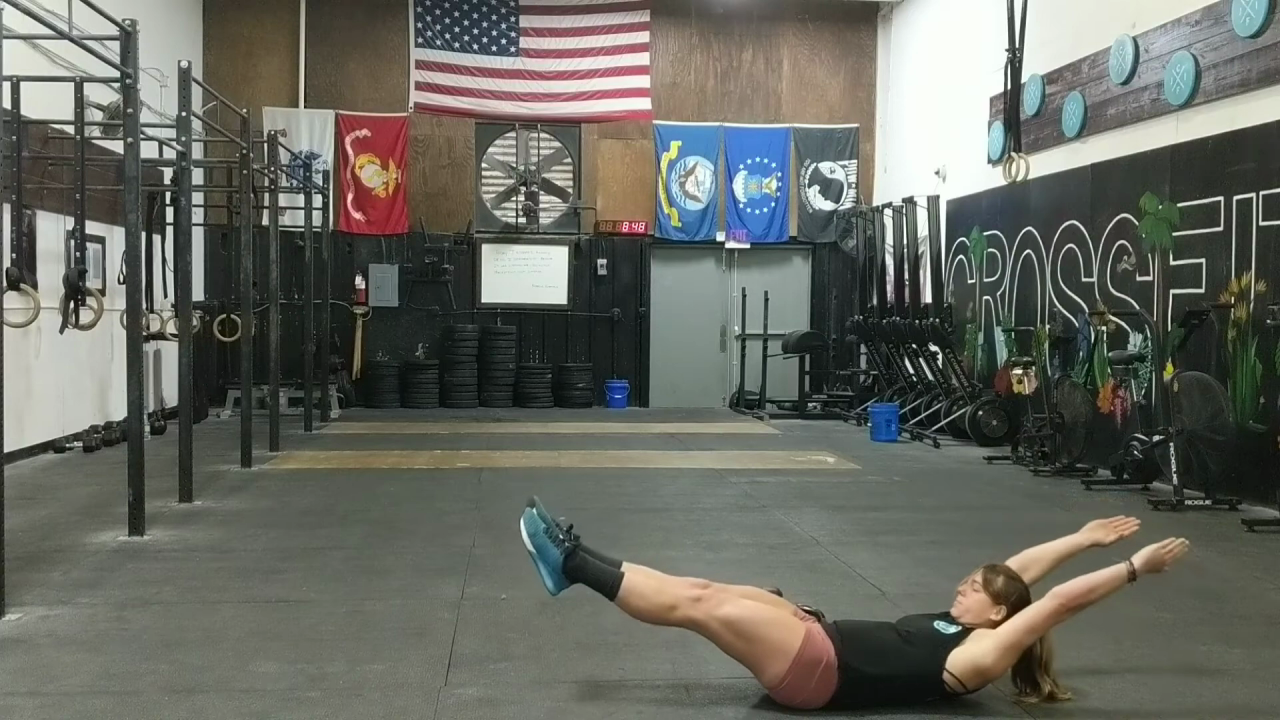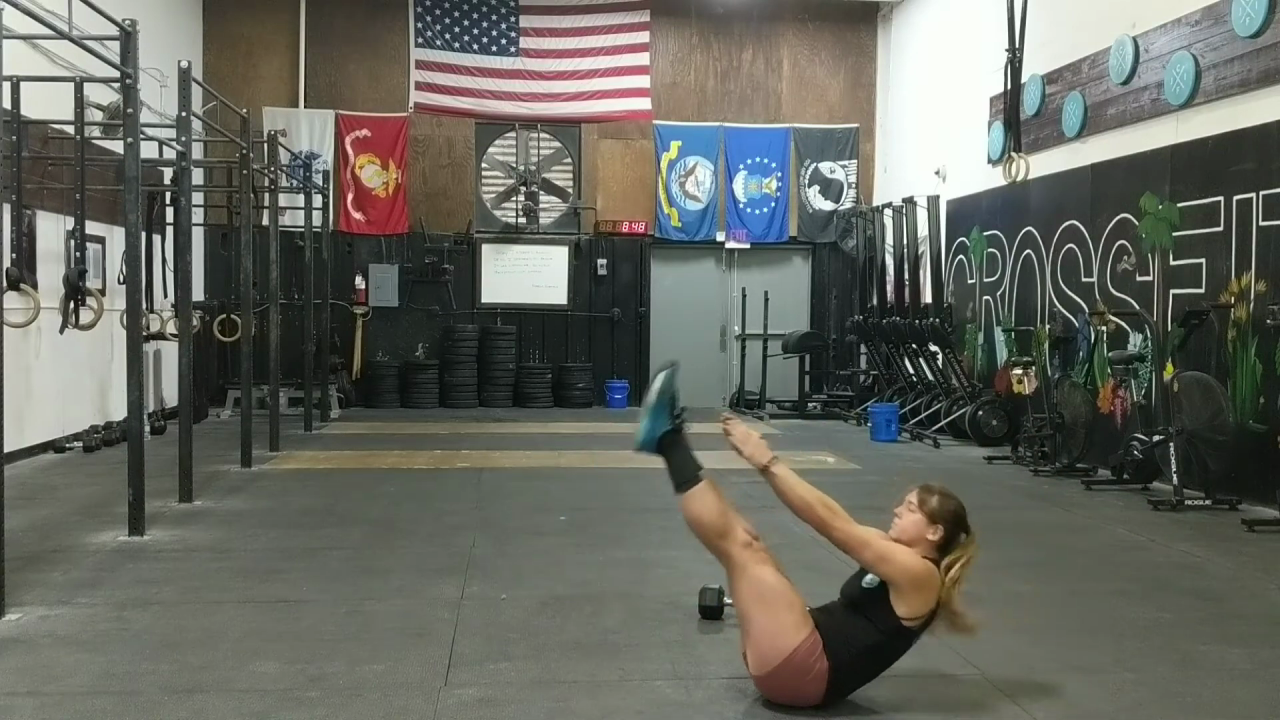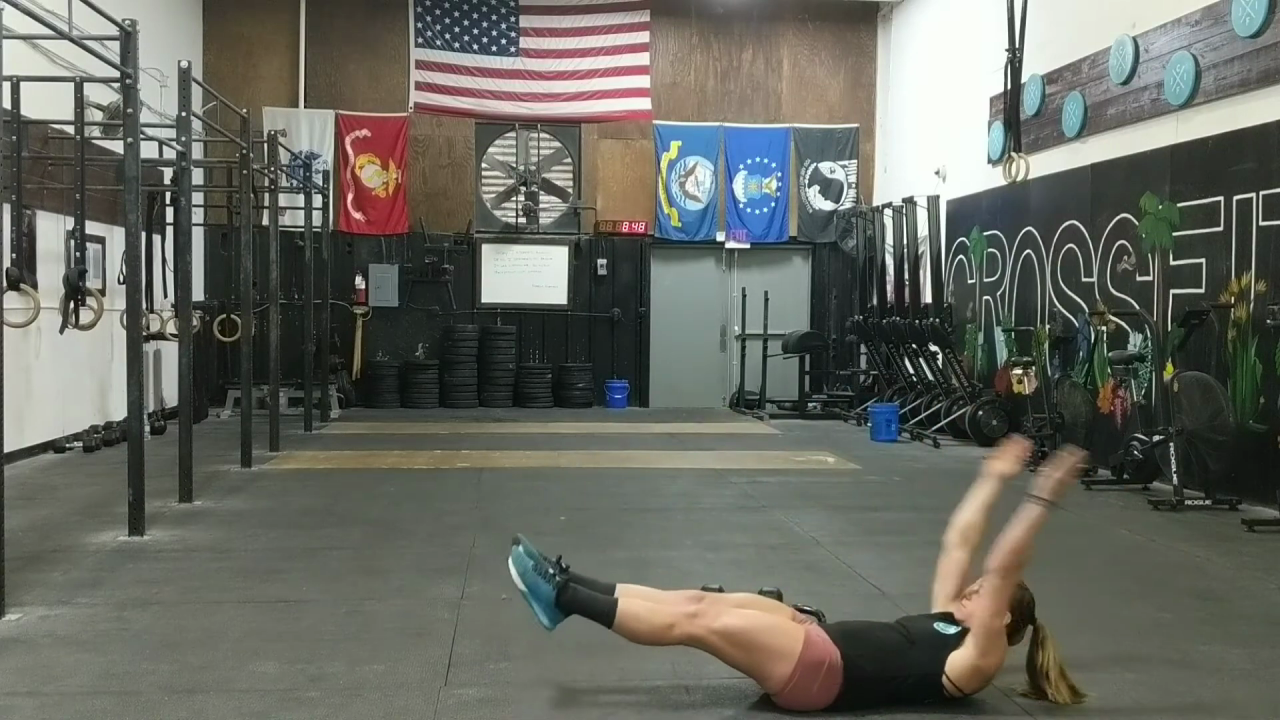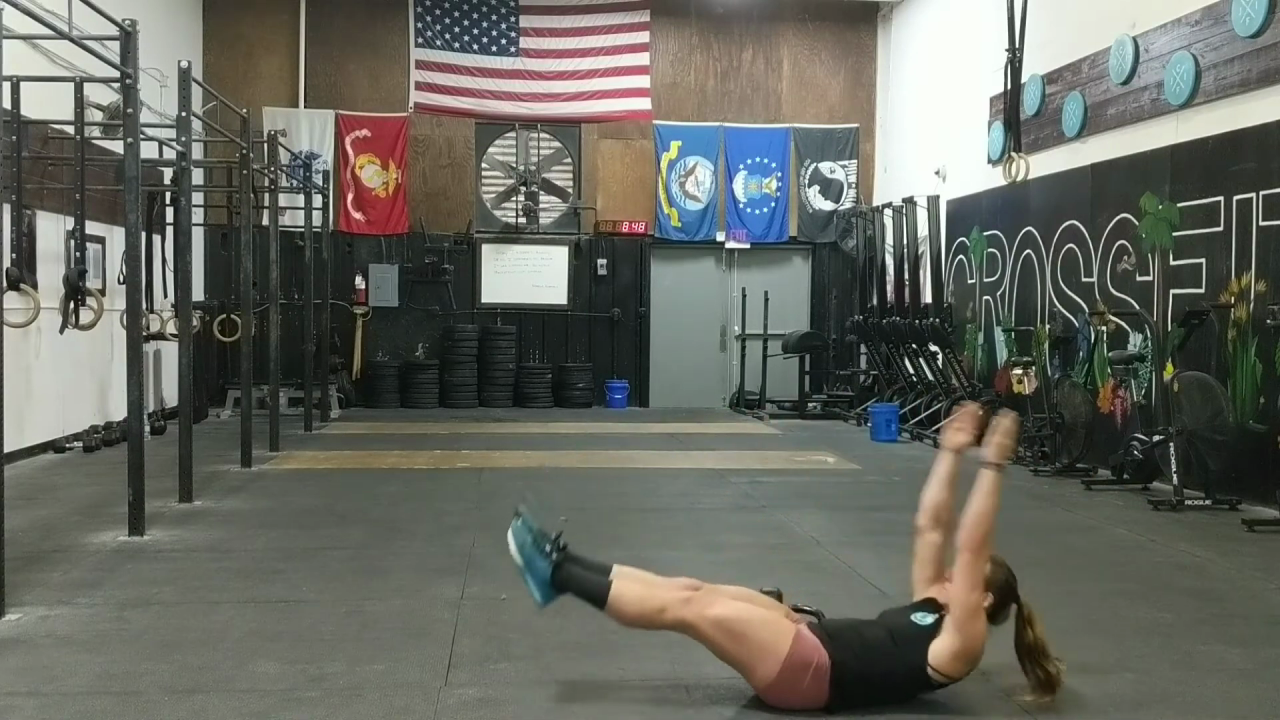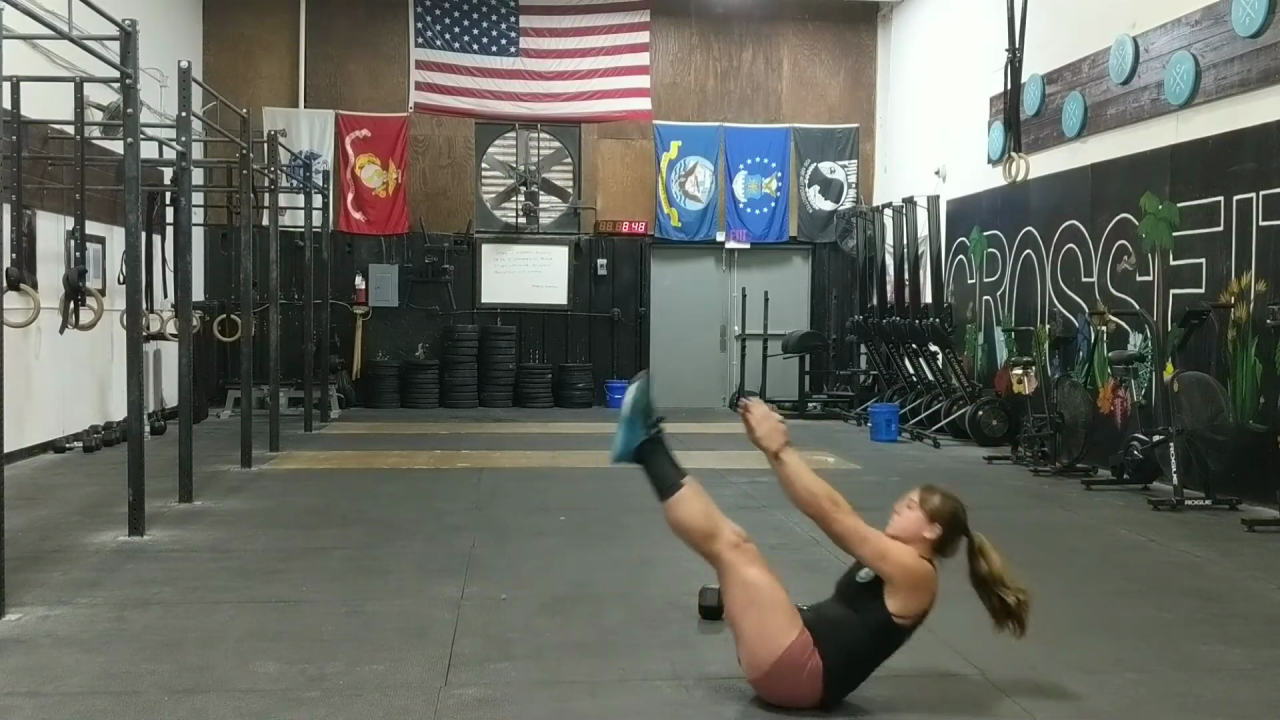
dt=1s
person 1, frame 1
left shoulder: (984, 653)
right shoulder: (960, 627)
left elbow: (1061, 601)
right elbow: (1017, 570)
left wrist: (1136, 567)
right wrist: (1084, 538)
left hip: (819, 670)
right hip: (820, 637)
left knee: (693, 603)
right knee: (698, 588)
left ankle: (573, 564)
right ankle: (577, 560)
person 1, frame 2
left shoulder: (918, 573)
right shoulder: (892, 560)
left elbow: (833, 520)
right elbow: (830, 520)
left wrist: (767, 463)
right wrist: (764, 461)
left hip: (802, 675)
right hip: (791, 662)
left knee: (741, 545)
right knee: (739, 540)
left ankle: (670, 439)
right ankle: (667, 439)
person 1, frame 3
left shoulder: (977, 662)
right shoulder: (944, 622)
left elbow: (1002, 577)
right elbow: (957, 546)
left wrist: (1039, 502)
right wrist: (993, 478)
left hip: (817, 674)
right hip: (811, 641)
left knee: (689, 618)
right knee: (694, 602)
left ankle: (564, 595)
right ankle: (566, 585)
person 1, frame 4
left shoulder: (963, 643)
right shoulder: (937, 605)
left elbow: (972, 547)
right elbow: (932, 527)
left wrist: (992, 466)
right wrist: (952, 451)
left hip: (811, 675)
right hip: (808, 644)
left knee: (683, 606)
right knee: (690, 590)
left ankle: (559, 573)
right ankle: (561, 565)
person 1, frame 5
left shoulder: (913, 572)
right shoulder: (891, 557)
left elbow: (833, 514)
right elbow: (829, 515)
left wrist: (777, 450)
right wrist: (771, 446)
left hip: (800, 675)
right hip: (799, 660)
left knee: (731, 547)
right knee: (732, 544)
left ankle: (647, 447)
right ankle: (646, 447)
